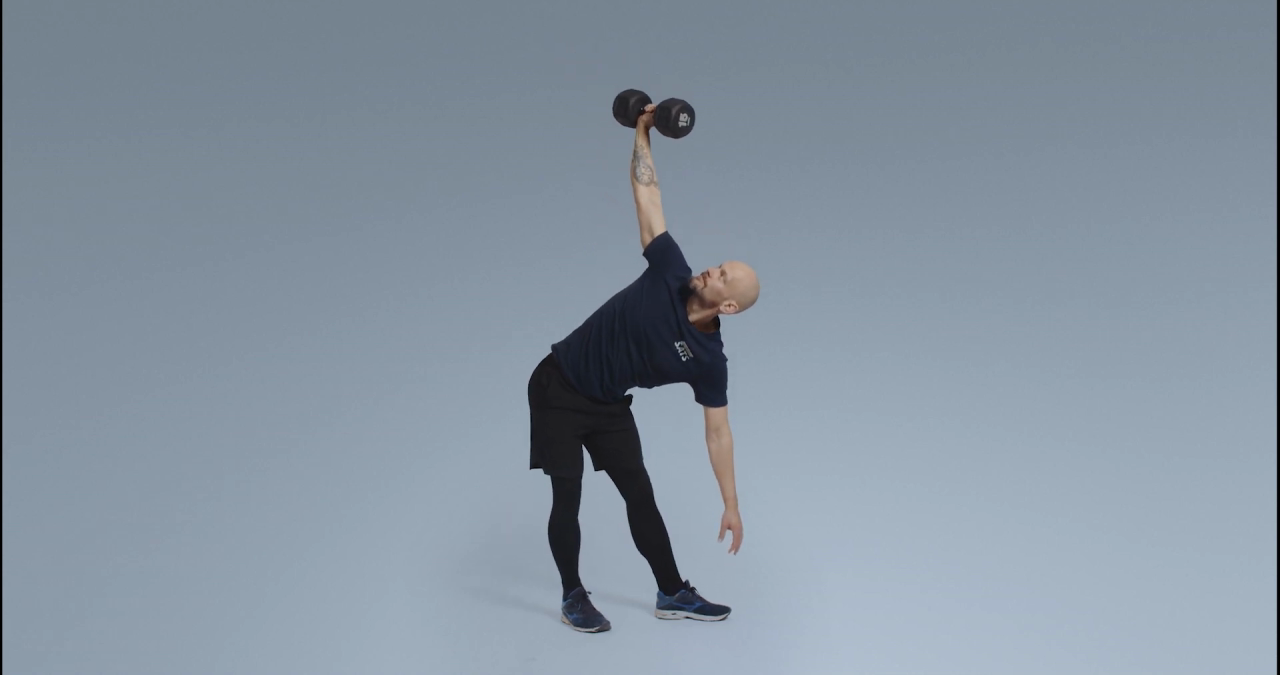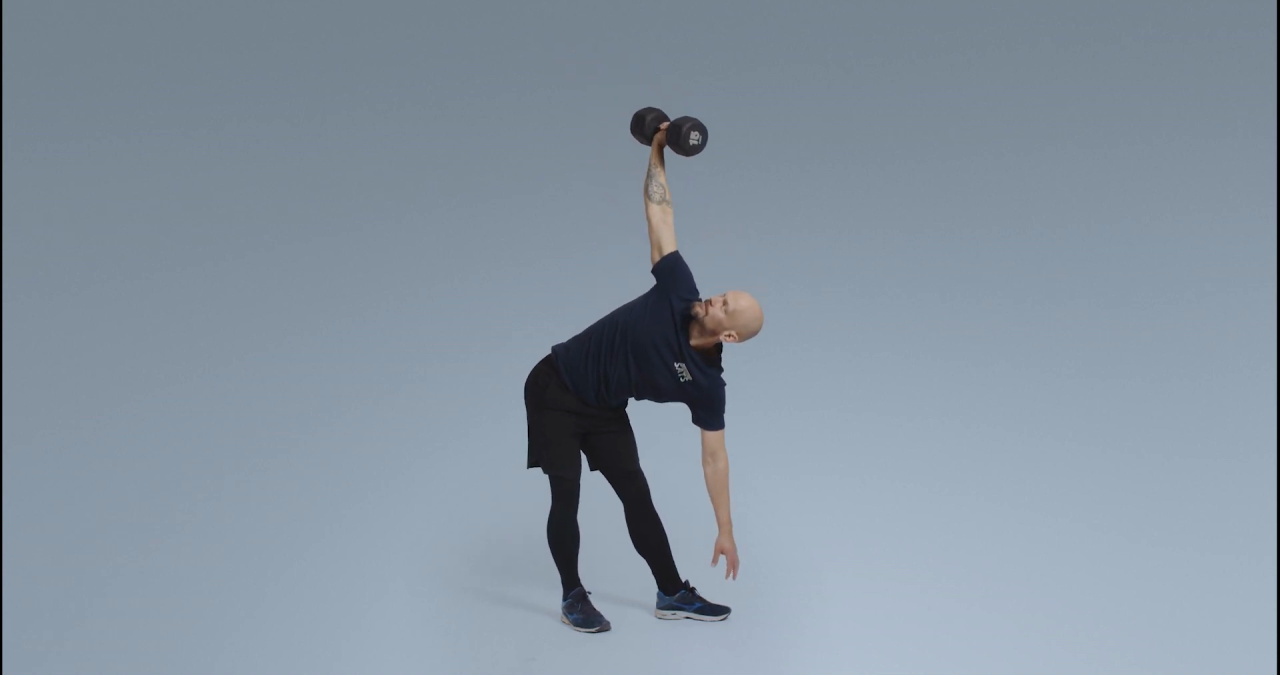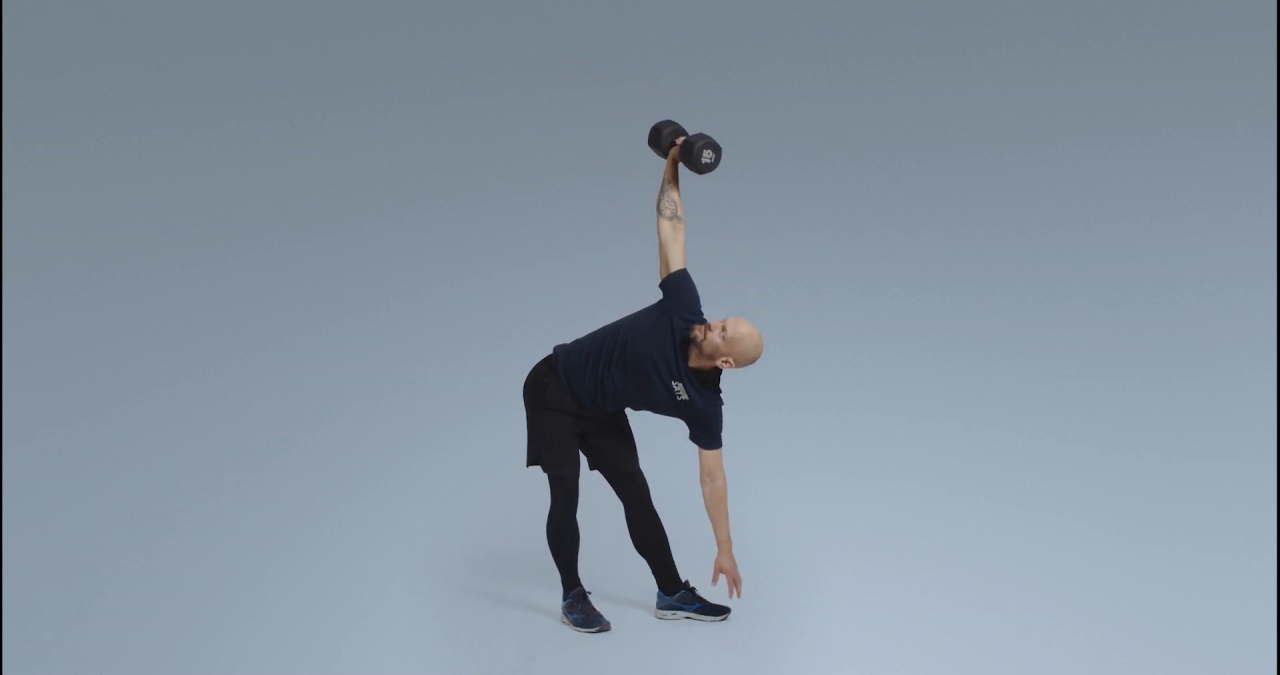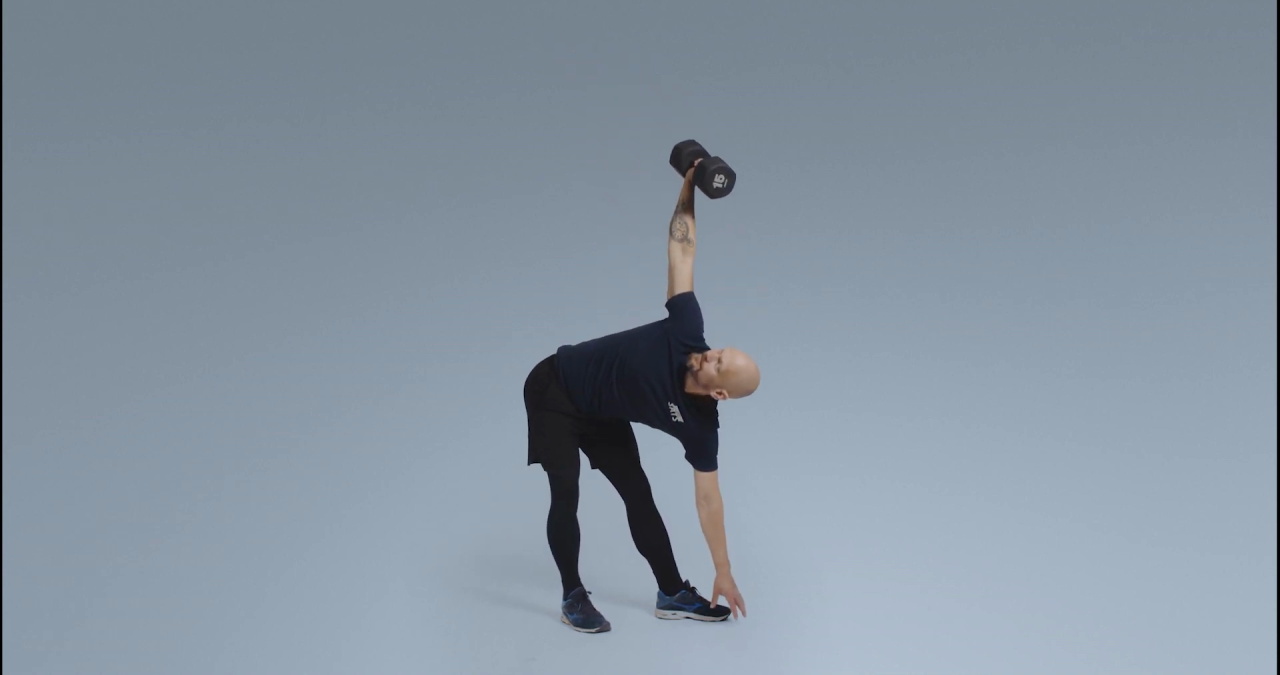
dt=0.3s
person 1, frame 1
left shoulder: (707, 361)
right shoulder: (670, 273)
left elbow: (718, 432)
right elbow: (646, 195)
left wrist: (731, 505)
right wrist: (642, 132)
left hip: (608, 404)
right hip: (557, 388)
left knee: (640, 493)
right knee: (568, 496)
left ankle: (672, 593)
right ankle: (573, 597)
person 1, frame 2
left shoulder: (706, 383)
right shoulder: (678, 292)
left elbow: (714, 456)
right elbow: (660, 213)
left wrist: (725, 531)
right wrist: (657, 152)
left hip: (603, 409)
right hip: (555, 388)
left knee: (636, 493)
right knee: (567, 496)
left ankle: (672, 593)
right ankle: (572, 597)
person 1, frame 3
left shoulder: (703, 403)
right shoulder: (684, 311)
left elbow: (712, 476)
right elbow: (671, 227)
left wrist: (725, 550)
right wrist: (672, 165)
left hip: (601, 410)
right hip: (553, 389)
left knee: (635, 492)
right knee: (566, 493)
left ankle: (672, 593)
right ankle: (573, 598)
person 1, frame 4
left shoulder: (699, 425)
right shoulder: (687, 334)
left elbow: (708, 498)
right elbow: (681, 250)
left wrist: (724, 573)
right wrist: (688, 187)
left hip: (601, 414)
right hip: (554, 389)
left knee: (638, 492)
right knee: (567, 492)
left ankle: (672, 593)
right ankle: (573, 597)
